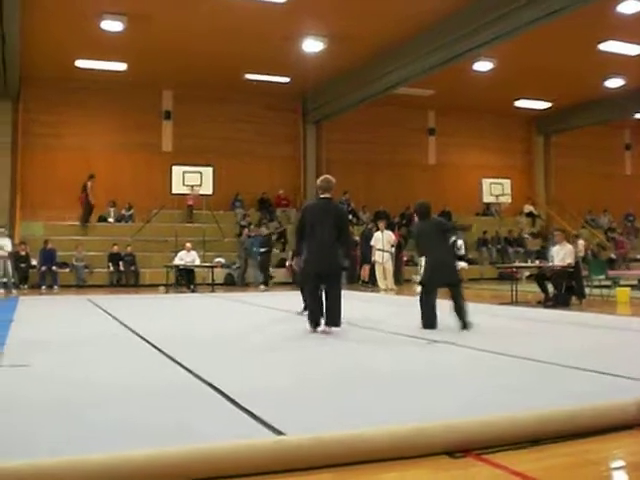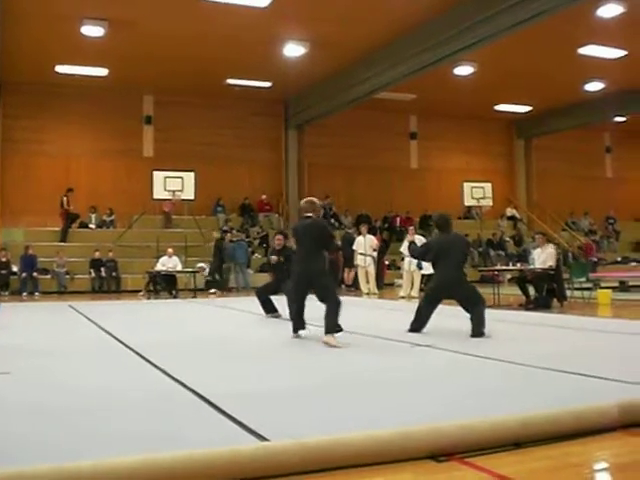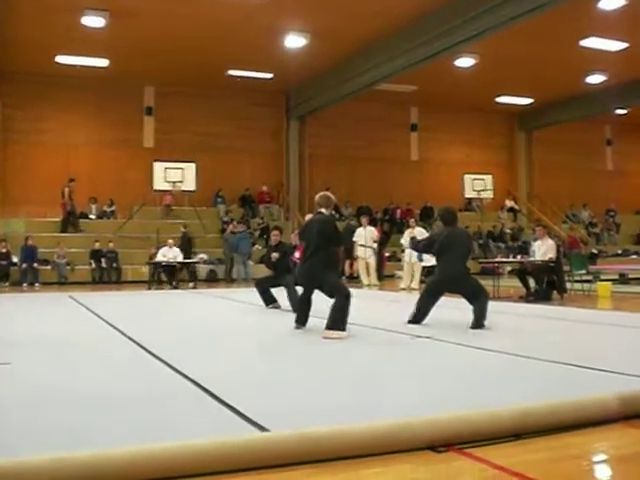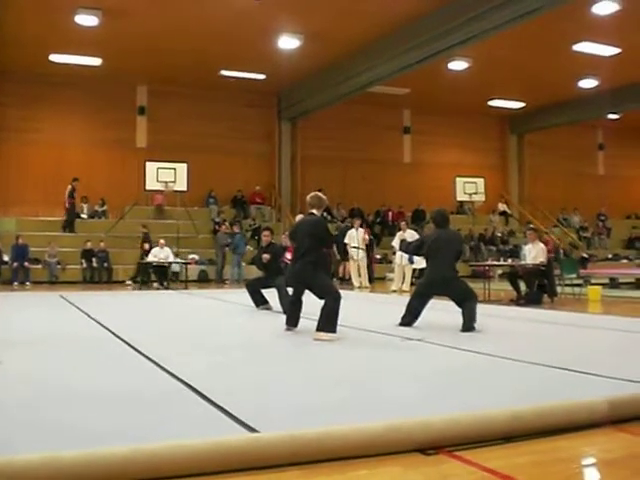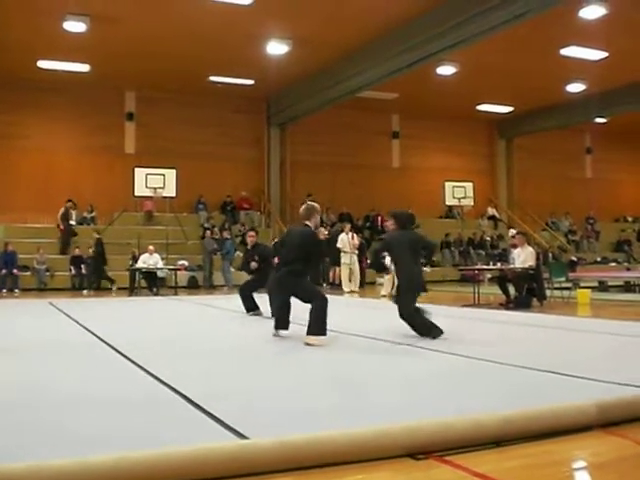
dt=0.7s
person 1, frame 1
left shoulder: (308, 208)
right shoulder: (338, 209)
left elbow: (299, 232)
right elbow: (345, 235)
left wrist: (299, 251)
right wrist: (344, 254)
left hip: (312, 256)
right hip: (332, 257)
left knee: (312, 291)
right knee: (333, 292)
left ankle: (314, 324)
right ankle: (329, 324)
person 1, frame 2
left shoulder: (297, 227)
right shoulder: (320, 224)
right elbow: (330, 245)
left hip: (299, 270)
right hip: (317, 270)
left knee: (296, 299)
right knee: (333, 300)
left ankle: (296, 329)
right ankle: (330, 333)
person 1, frame 3
left shoulder: (310, 221)
right shoulder: (328, 220)
left elbow: (302, 236)
right elbow: (338, 242)
left hip: (306, 267)
right hip: (320, 267)
left knee: (307, 292)
right knee: (343, 294)
left ankle: (300, 322)
right ankle: (332, 329)
person 1, frame 4
left shoulder: (301, 222)
right shoulder: (319, 222)
left elbow: (292, 237)
right elbow: (329, 244)
left hip: (297, 267)
right hip: (311, 268)
left knee: (297, 293)
right knee: (333, 295)
left ankle: (291, 323)
right ankle: (323, 331)
person 1, frame 5
left shoulder: (293, 230)
right shoulder: (309, 234)
left elbow: (280, 245)
right elbow: (320, 255)
right wrist: (320, 239)
left hip: (282, 275)
right hip: (294, 277)
left knee: (283, 300)
right knee: (320, 299)
left ankle: (277, 328)
right ankle: (313, 335)
person 2, frame 1
left shoulder: (416, 229)
right shoulder: (438, 223)
right elbow: (452, 228)
left hip: (431, 265)
right hip: (448, 263)
left knee: (427, 294)
right knee: (456, 293)
left ankle: (429, 323)
right ankle: (464, 321)
person 2, frame 2
left shoulder: (433, 242)
right shoulder: (461, 240)
left elbow: (417, 254)
right elbow: (465, 257)
left wrist: (411, 243)
left hip: (440, 280)
right hip: (458, 280)
left knee: (427, 303)
right knee: (477, 303)
left ankle: (415, 327)
right ankle: (477, 331)
person 2, frame 3
left shoulder: (437, 236)
right shoulder: (465, 235)
left elbow: (421, 246)
right elbow: (468, 252)
left wrist: (413, 239)
left hip: (442, 275)
right hip: (461, 274)
left knee: (428, 295)
right knee: (480, 296)
left ankle: (416, 318)
right ankle: (478, 322)
person 2, frame 4
left shoulder: (428, 237)
right shoulder: (457, 237)
left elbow: (410, 248)
right elbow: (458, 255)
left wrist: (402, 242)
left hip: (431, 277)
right hip: (449, 276)
left knee: (418, 298)
right knee: (469, 298)
left ankle: (406, 321)
right ankle: (468, 325)
person 2, frame 5
left shoulder: (389, 238)
right shoulder: (413, 235)
left elbow: (376, 253)
right elbow: (431, 247)
left hip: (407, 278)
right hip: (415, 275)
left knee: (406, 312)
left ankle: (433, 331)
right ankle: (421, 316)
